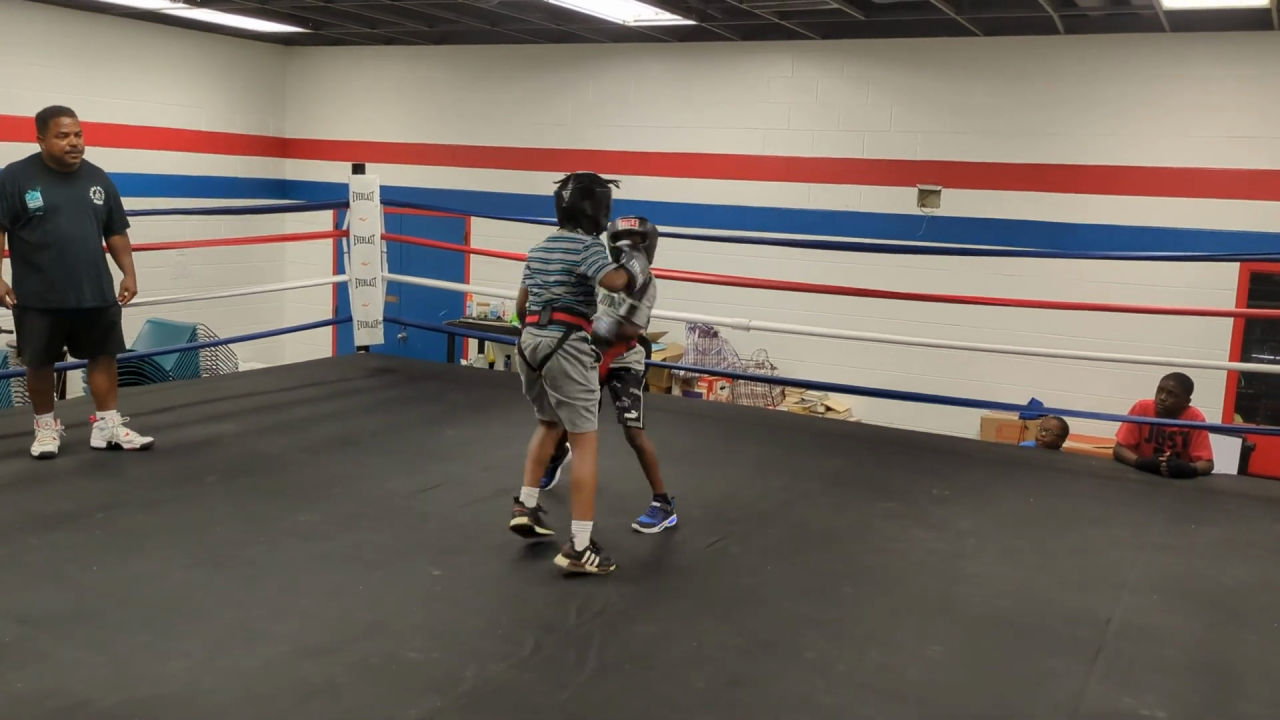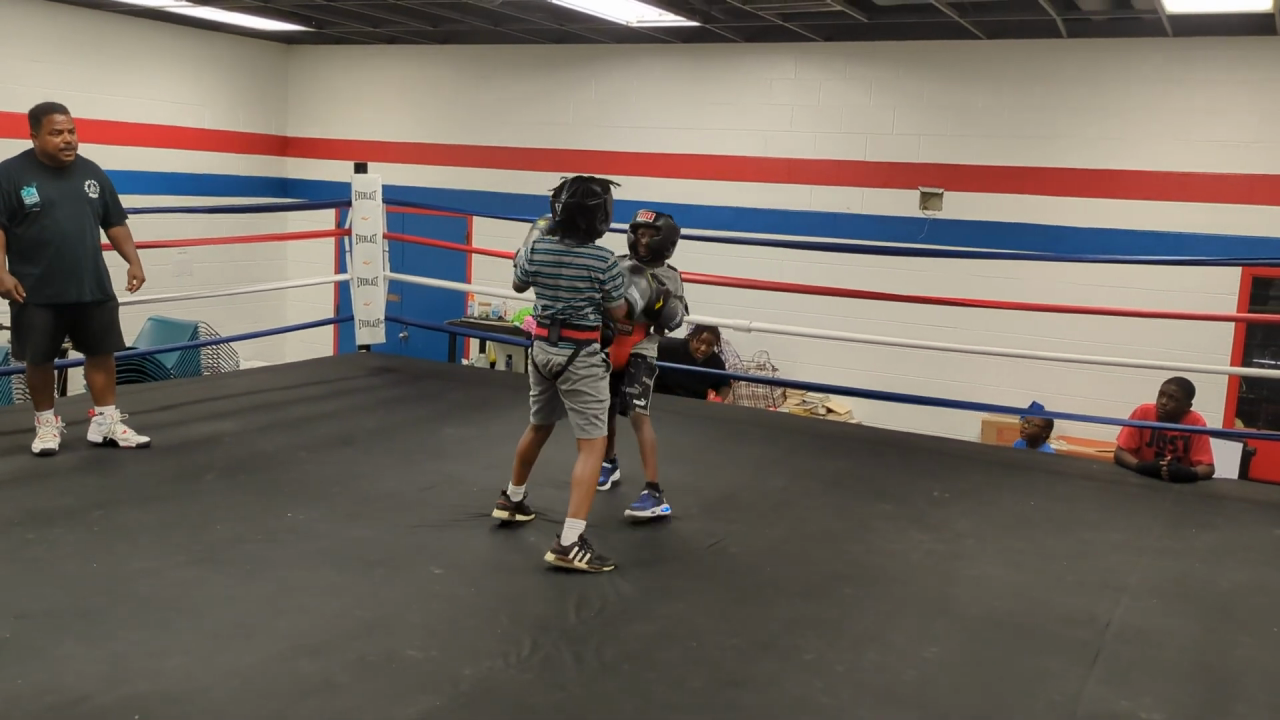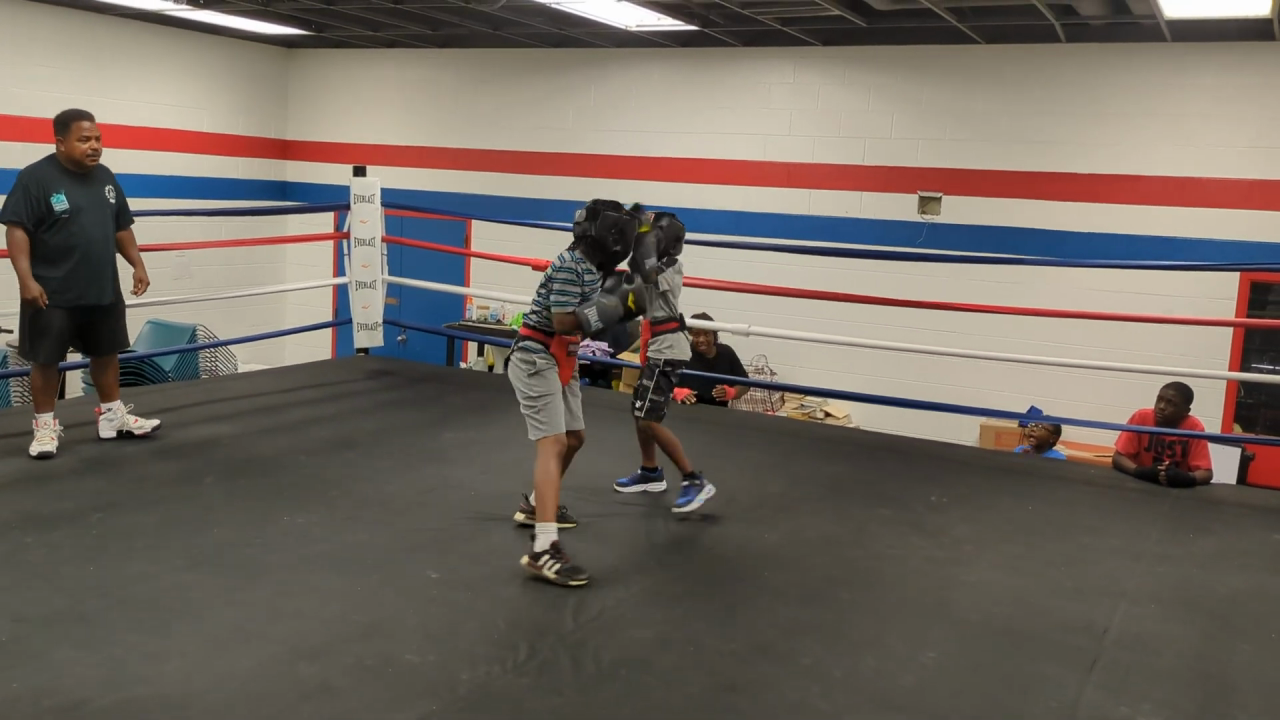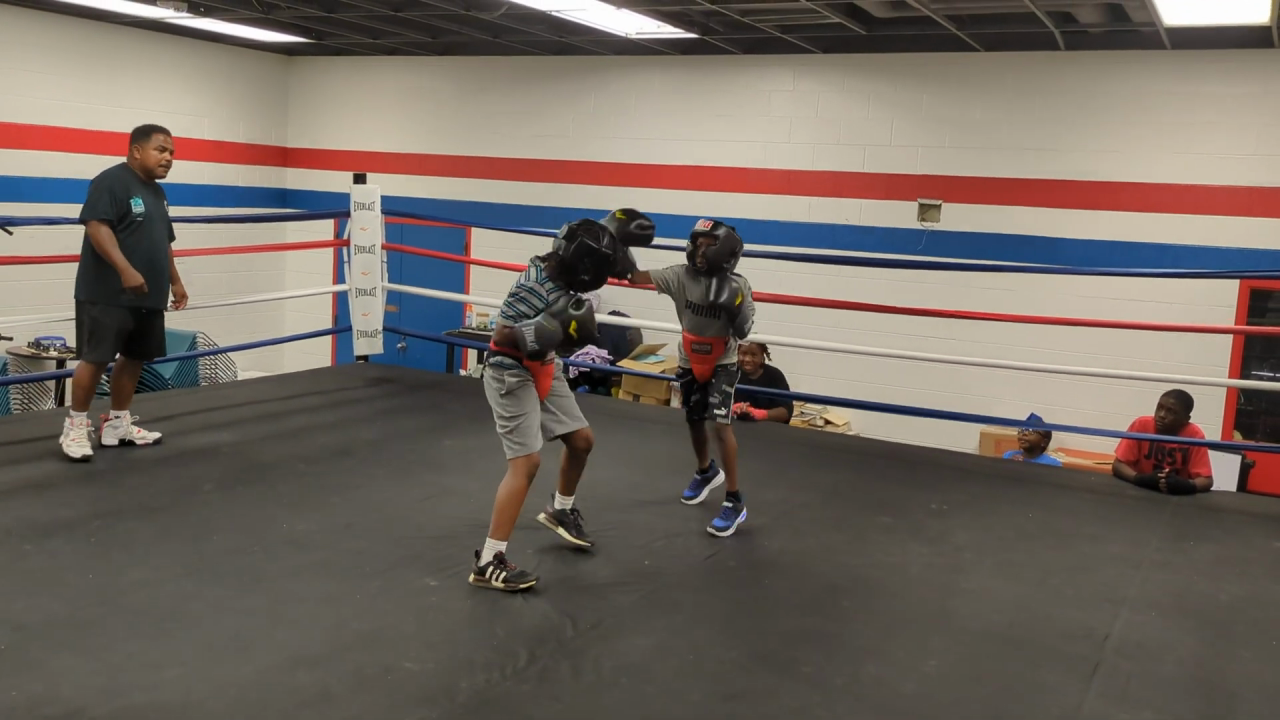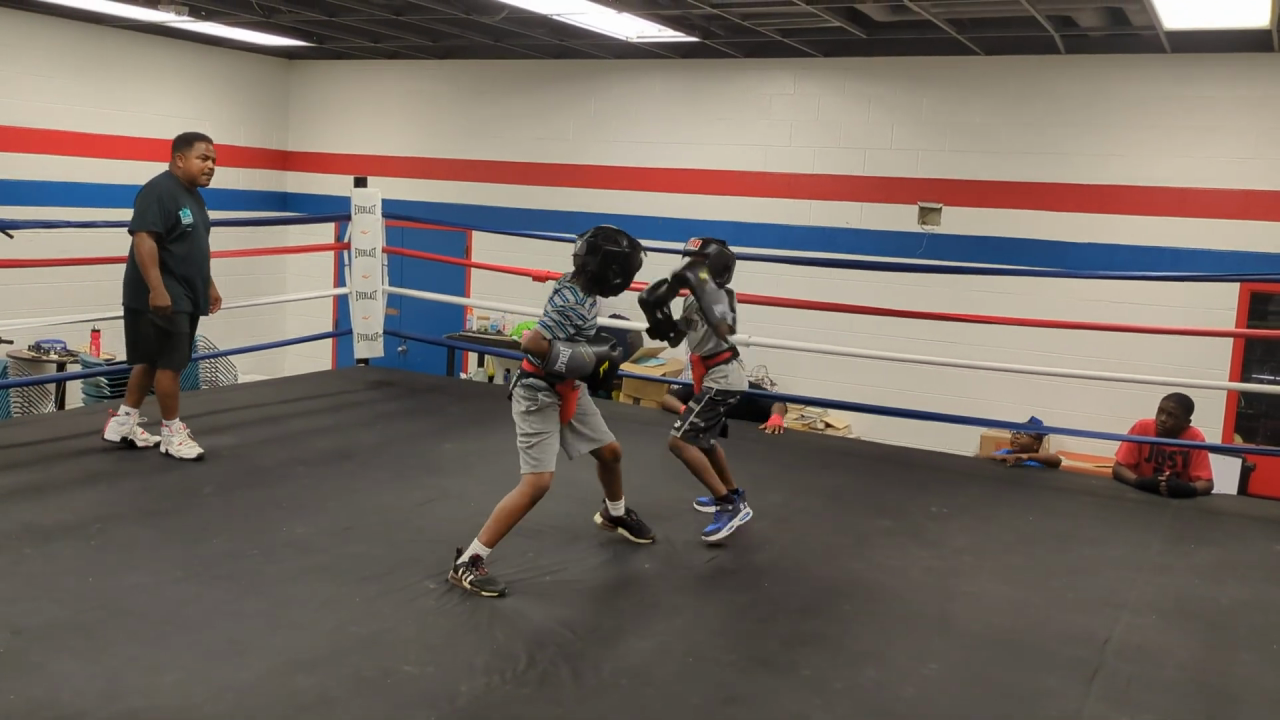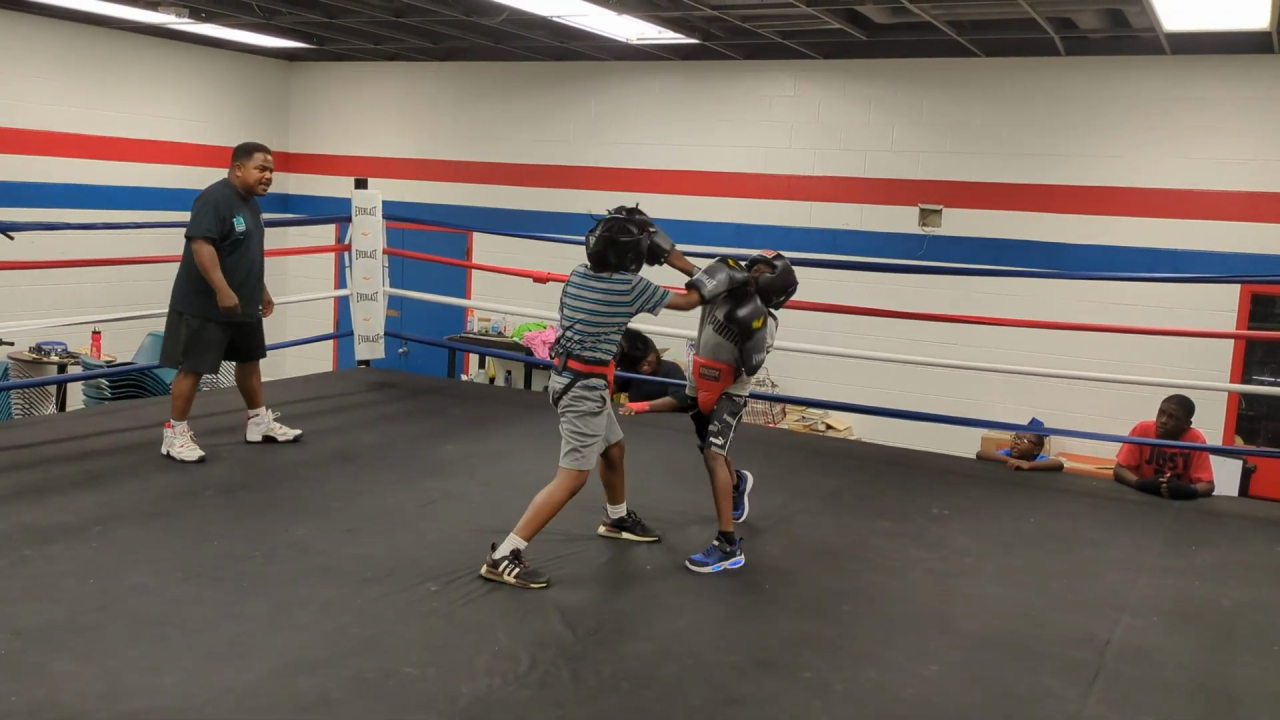
dt=0.5s
person 1, frame 1
left shoulder: (540, 247)
right shoulder: (588, 244)
left elbow: (523, 305)
right elbow: (613, 280)
right wrist: (636, 270)
left hip: (530, 340)
right hip: (568, 345)
left knee: (550, 424)
right knee: (584, 442)
left ankle: (527, 507)
right ankle: (579, 545)
person 1, frame 2
left shoulder: (541, 247)
right shoulder: (602, 259)
left elbow: (519, 285)
right elbow: (619, 313)
right wrist: (638, 294)
left hip: (543, 348)
right hip: (581, 355)
left knee: (539, 426)
right knee: (593, 446)
left ankle: (511, 500)
right ankle: (569, 541)
person 1, frame 3
left shoulder: (589, 265)
right shoulder: (569, 266)
left elbow: (594, 307)
right elbow: (563, 323)
left wrist: (616, 296)
right wrist: (612, 306)
left hip: (558, 360)
right hip: (534, 359)
left knee: (573, 437)
right knee: (551, 446)
left ankle: (535, 505)
right ankle: (543, 549)
person 1, frame 4
left shoulder: (559, 267)
right shoulder: (532, 287)
left elbow: (588, 250)
right elbow: (501, 337)
right wrist: (551, 329)
left hip: (543, 370)
right hip: (511, 374)
left knee: (581, 440)
right knee: (526, 464)
left ankle: (561, 510)
right ankle: (488, 561)
person 1, frame 5
left shoulder: (575, 286)
right shoulder: (570, 306)
right elbow: (532, 344)
right wrist: (584, 359)
left hip: (570, 392)
right hip: (537, 395)
left knee: (610, 453)
right knee: (535, 484)
left ankle: (616, 514)
right ankle: (469, 561)
person 1, frame 6
left shoulder: (578, 275)
right shoulder: (630, 286)
right elbow: (686, 301)
right wrist: (710, 280)
left hip: (570, 377)
right hip: (586, 386)
left knee: (613, 451)
right knee: (573, 477)
left ankle: (618, 518)
right ankle: (504, 556)
person 2, frame 1
left shoulder: (98, 179)
left elbow: (116, 232)
left wrist: (129, 273)
left hip: (95, 293)
right hip: (37, 296)
left knee: (103, 356)
right knee: (39, 362)
left ankle: (108, 426)
right ankle: (46, 428)
person 2, frame 2
left shoulder: (91, 172)
left elbow: (115, 223)
left wrist: (134, 261)
left hip: (92, 287)
right hip: (37, 291)
left knee: (102, 351)
right knee: (39, 358)
left ankle: (105, 422)
right ankle: (47, 424)
person 2, frame 3
left shoulder: (105, 178)
right shoulder: (36, 178)
left elbow: (121, 227)
left wrist: (138, 265)
left hip: (103, 290)
right hip: (54, 293)
left knee: (107, 353)
right knee: (45, 358)
left ankle: (113, 417)
right ankle: (45, 427)
person 2, frame 4
left shoulder: (157, 191)
right shoulder: (111, 181)
right elbow: (96, 226)
left wrist: (175, 281)
right wrist: (125, 270)
left hip: (146, 295)
right hip: (108, 294)
left knee: (134, 357)
right knee: (97, 357)
left ankle: (117, 424)
right ankle: (76, 424)
person 2, frame 5
left shoulder: (193, 195)
right shoulder: (159, 191)
right elbow: (143, 239)
left wrist: (209, 285)
right wrist: (157, 289)
left hip: (184, 297)
right hip: (162, 298)
left knee: (151, 361)
right knee: (169, 363)
left ankle: (121, 423)
right ankle: (173, 432)
person 2, frame 6
left shoulder: (250, 203)
right shoulder: (215, 198)
right elbow: (200, 244)
left wrist: (260, 290)
right wrist: (222, 291)
left hip: (242, 304)
right hip: (205, 304)
left knee: (249, 359)
right knee: (193, 367)
left ankle: (260, 423)
right ankle: (175, 434)
person 3, frame 1
left shoulder: (645, 285)
left elbow: (631, 327)
left hip: (626, 364)
left knee: (633, 430)
left ankle: (663, 504)
right ankle: (559, 454)
person 3, frame 2
left shoulder: (669, 277)
right shoulder: (621, 265)
left elbow: (674, 321)
left hip: (641, 353)
right hip: (609, 348)
left knee: (639, 415)
right knee: (605, 412)
left ankle: (653, 492)
right ankle: (610, 464)
person 3, frame 3
left shoulder: (669, 265)
right shoulder: (656, 265)
left elbow: (647, 269)
left wrist: (647, 235)
left hip: (667, 352)
right hip: (655, 350)
left knee: (649, 420)
right knee: (640, 413)
left ankle: (693, 480)
right ankle: (651, 473)
person 3, frame 4
left shoulder: (737, 285)
right shoulder: (682, 275)
left elbow: (742, 331)
right elbow: (641, 279)
left wrist: (736, 306)
left hip: (723, 363)
right hip: (690, 362)
left knee: (721, 425)
right knee: (695, 423)
left ankle: (734, 501)
right ankle: (706, 472)
person 3, frame 5
left shoulder: (721, 293)
right shoulder: (693, 298)
left elbow: (726, 329)
right elbow: (670, 336)
left wrist: (703, 285)
right wrist: (657, 316)
left hip: (722, 383)
right hip: (719, 380)
left knee: (678, 442)
right knee: (702, 439)
left ankle: (731, 504)
right ankle: (730, 495)
person 3, frame 6
left shoulder: (765, 319)
right shoulder: (723, 293)
left elbow: (752, 366)
left wrist: (757, 328)
left hip: (729, 393)
right hip: (699, 387)
left knee: (714, 456)
right knee: (710, 450)
left ankle: (728, 545)
right ankle: (737, 482)
